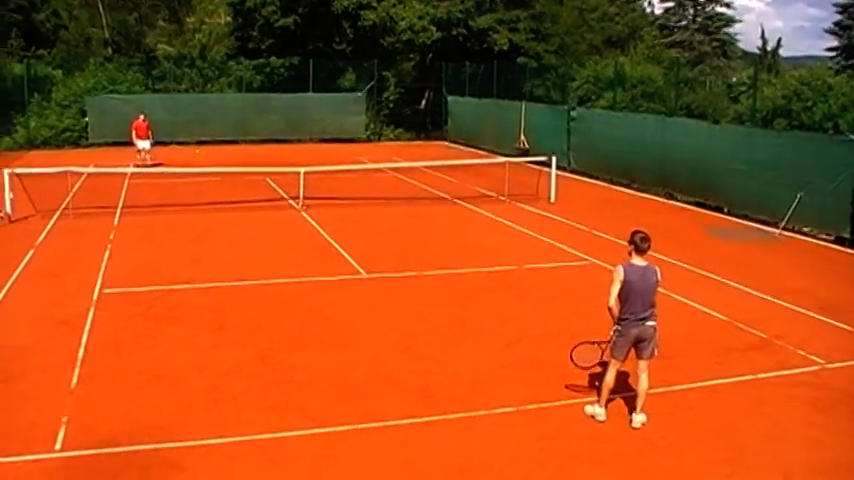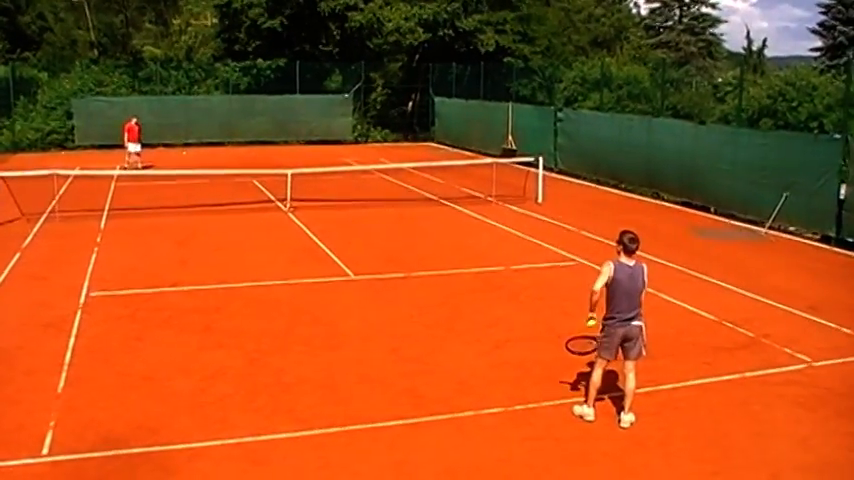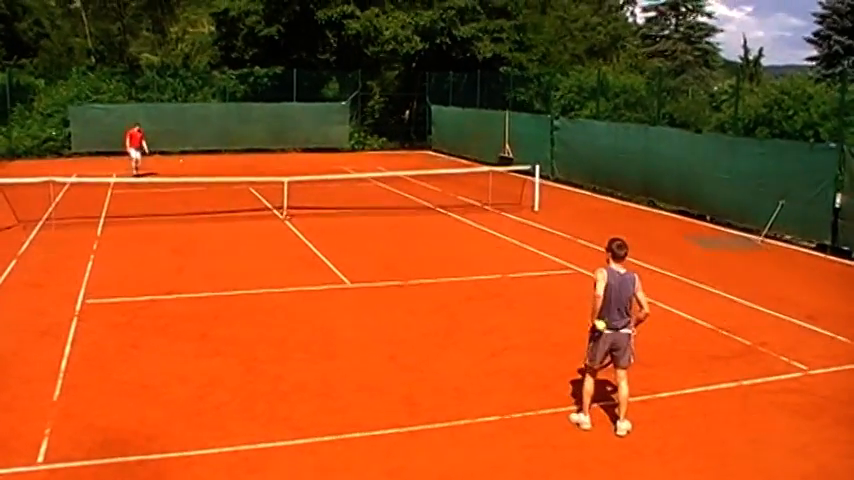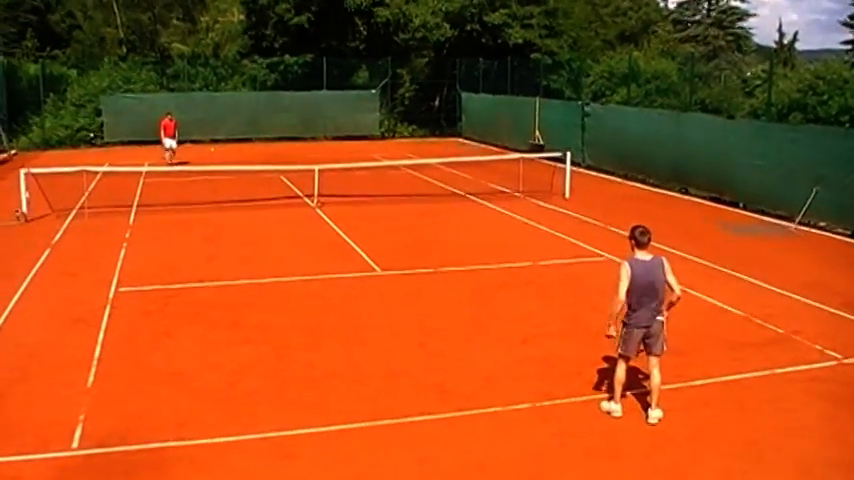
dt=0.4s
person 1, frame 1
left shoulder: (621, 270)
right shoulder: (655, 272)
left elbow: (612, 303)
right elbow: (649, 299)
left wrist: (617, 323)
left hip: (627, 327)
right hip: (649, 327)
left knee: (613, 368)
right knee: (643, 371)
left ankle: (600, 408)
right ankle: (638, 415)
person 1, frame 2
left shoulder: (610, 266)
right shoulder: (643, 269)
left elbow: (595, 289)
right elbow: (640, 298)
left wrist: (591, 312)
left hip: (612, 326)
right hip: (635, 326)
left knee: (599, 367)
right knee: (630, 371)
left ankle: (588, 408)
right ankle: (626, 414)
person 1, frame 3
left shoulder: (603, 273)
right shoulder: (634, 278)
left elbow: (599, 294)
right elbow: (645, 310)
left wrist: (594, 318)
left hip: (602, 334)
right hip: (623, 335)
left knee: (590, 374)
right knee: (622, 379)
left ankle: (584, 416)
right ankle: (622, 422)
person 1, frame 4
left shoulder: (627, 266)
right shoulder: (662, 262)
left elbow: (621, 298)
right elbow: (677, 293)
left wrist: (611, 324)
right wrist: (665, 309)
left hip: (633, 323)
right hip: (656, 322)
left knee: (622, 362)
right knee: (654, 367)
left ankle: (615, 404)
right ankle: (654, 410)
